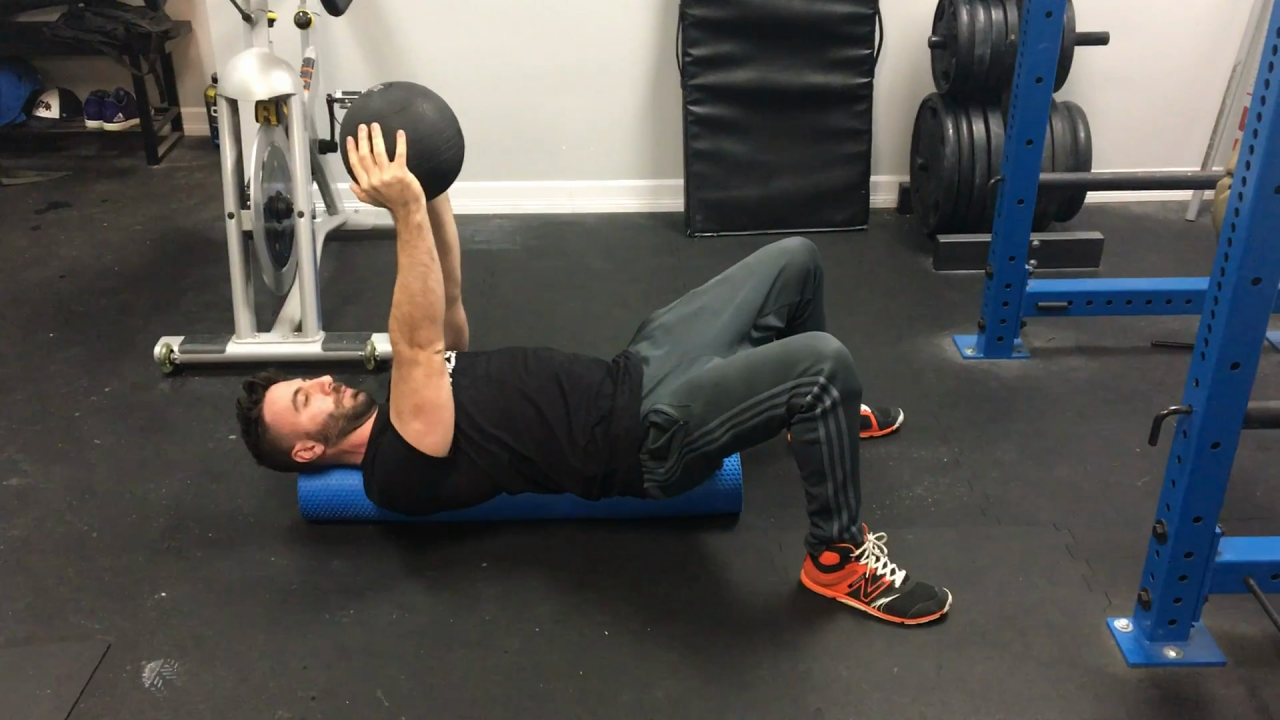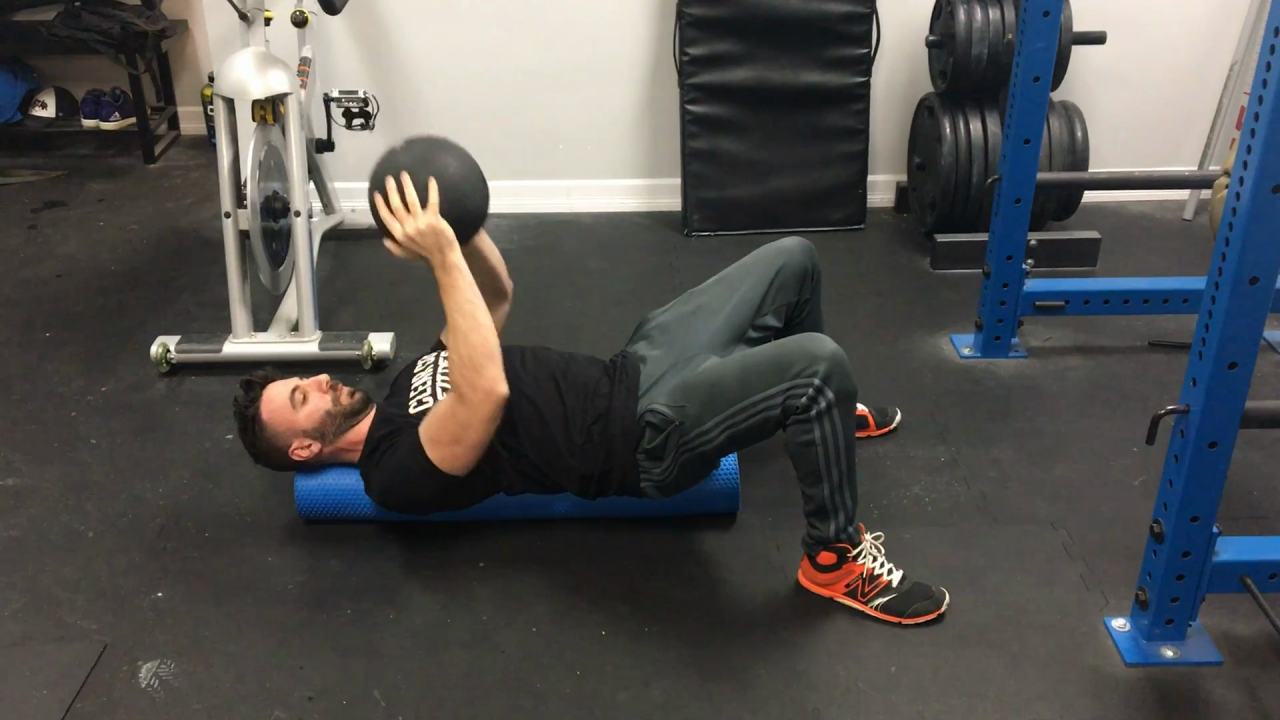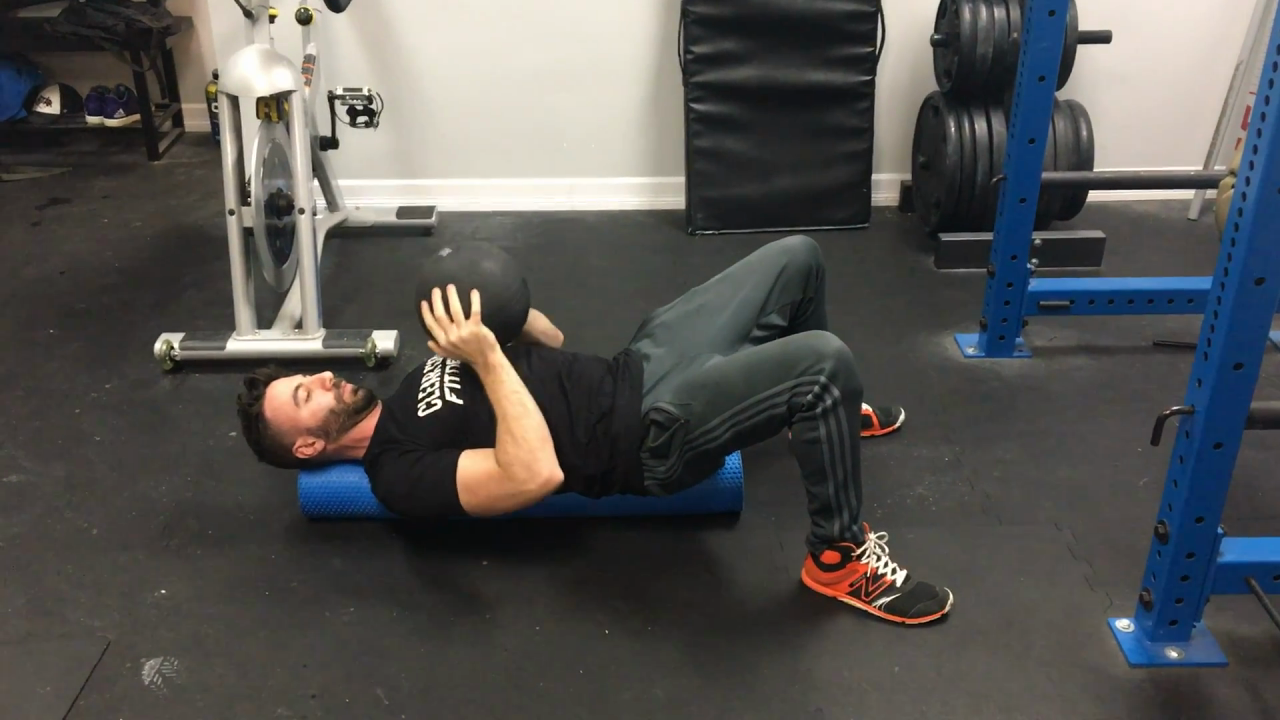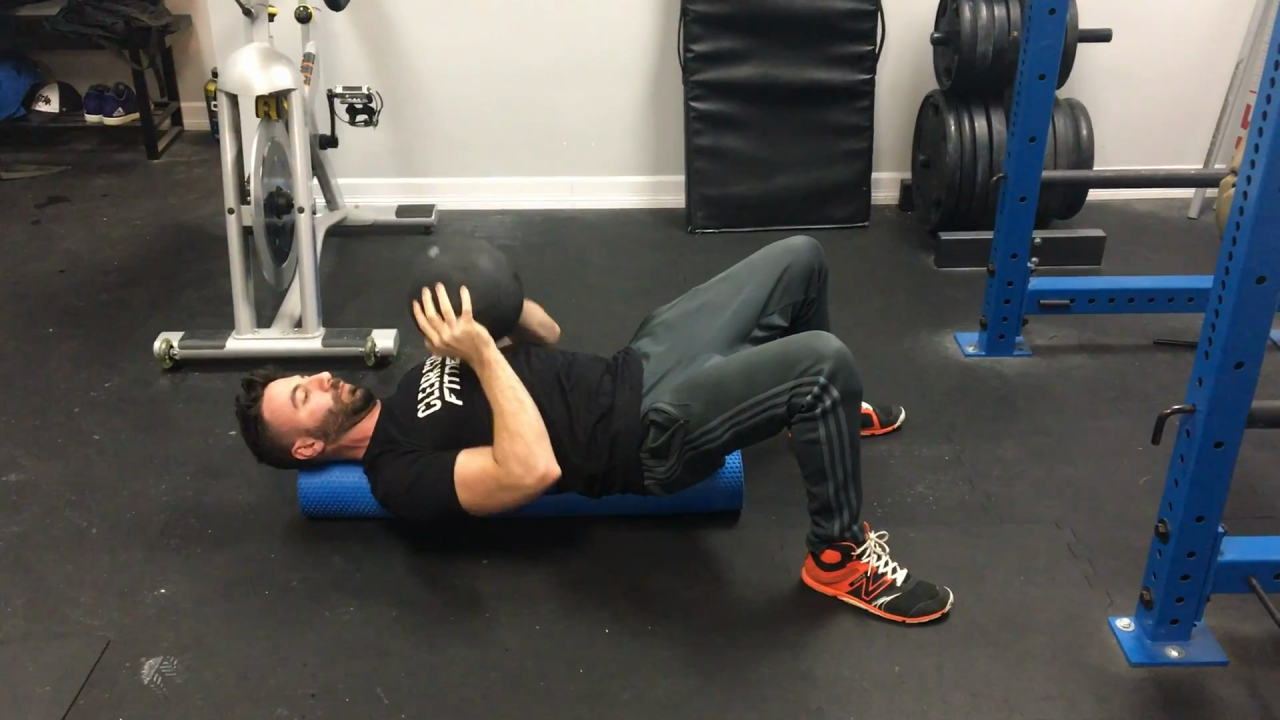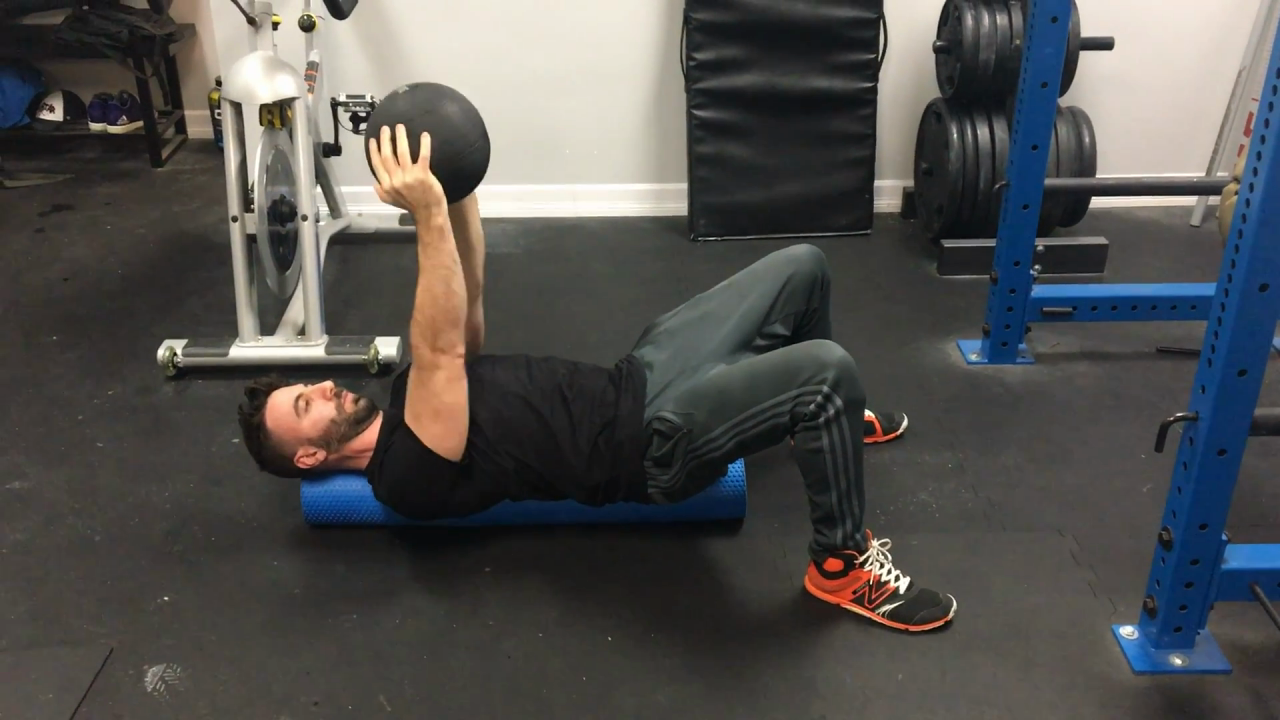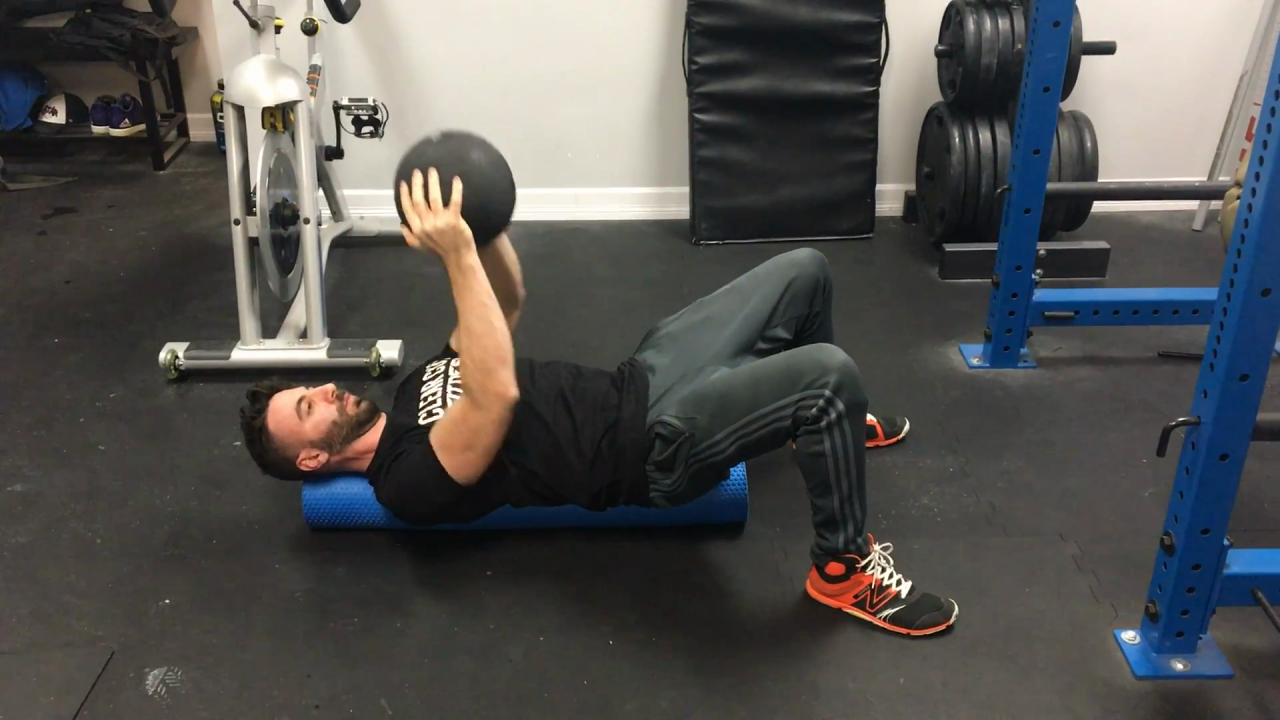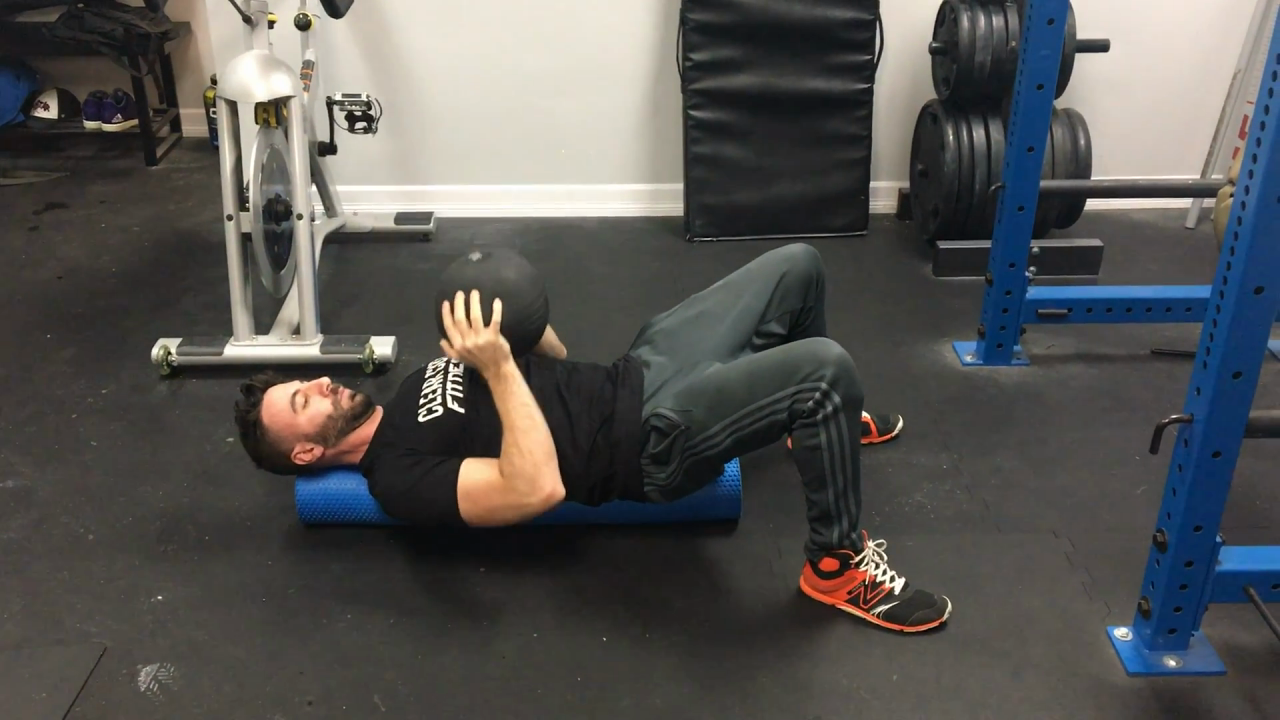
dt=0.5s
person 1, frame 1
left shoulder: (403, 404)
right shoulder: (398, 475)
left elbow: (445, 305)
right elbow: (417, 346)
left wrist: (431, 194)
right wrist: (407, 210)
left hip: (633, 376)
right hip: (646, 439)
left knee: (794, 259)
right knee: (825, 362)
left ankle: (816, 415)
right ankle: (838, 558)
person 1, frame 2
left shoulder: (406, 390)
right shoulder: (398, 474)
left elbow: (496, 298)
right elbow: (488, 391)
left wrist: (458, 227)
right wrist: (442, 255)
left hip: (631, 372)
right hip: (642, 438)
left knee: (792, 259)
right knee: (819, 361)
left ankle: (823, 415)
right ankle: (836, 559)
person 1, frame 3
left shoulder: (420, 383)
right shoulder: (401, 475)
left elbow: (549, 342)
right elbow: (539, 476)
left wrist: (496, 308)
right wrist: (487, 355)
left hip: (635, 367)
right hip: (650, 435)
left knee: (797, 258)
right knee: (825, 358)
left ankle: (821, 414)
right ankle: (840, 557)
person 1, frame 4
left shoulder: (414, 385)
right shoulder: (402, 477)
left elbow: (546, 337)
right elbow: (536, 470)
right wrist: (481, 349)
left hip: (634, 366)
right hip: (649, 435)
left knee: (799, 258)
right knee: (824, 359)
left ankle: (824, 416)
right ankle: (840, 557)
person 1, frame 5
left shoulder: (410, 400)
right shoulder: (409, 479)
left elbow: (466, 296)
right elbow: (439, 348)
left wrist: (456, 193)
right wrist: (427, 212)
left hip: (636, 379)
right hip: (651, 443)
left knee: (803, 266)
right knee: (827, 367)
left ankle: (826, 421)
right ankle: (842, 564)
person 1, frame 6
left shoulder: (415, 395)
right shoulder: (411, 484)
left elbow: (507, 301)
right elbow: (497, 392)
left wrist: (481, 226)
right wrist: (455, 253)
left hip: (639, 382)
right hip: (654, 447)
left knee: (805, 270)
right knee: (830, 374)
left ankle: (821, 425)
right ankle: (844, 570)
person 1, frame 7
left shoulder: (421, 386)
right shoulder: (400, 480)
left elbow: (551, 358)
right elbow: (541, 490)
left wrist: (513, 319)
right wrist: (497, 367)
left hip: (635, 374)
right hip: (651, 441)
left knee: (797, 266)
right knee: (826, 365)
left ankle: (820, 421)
right ankle: (839, 566)
